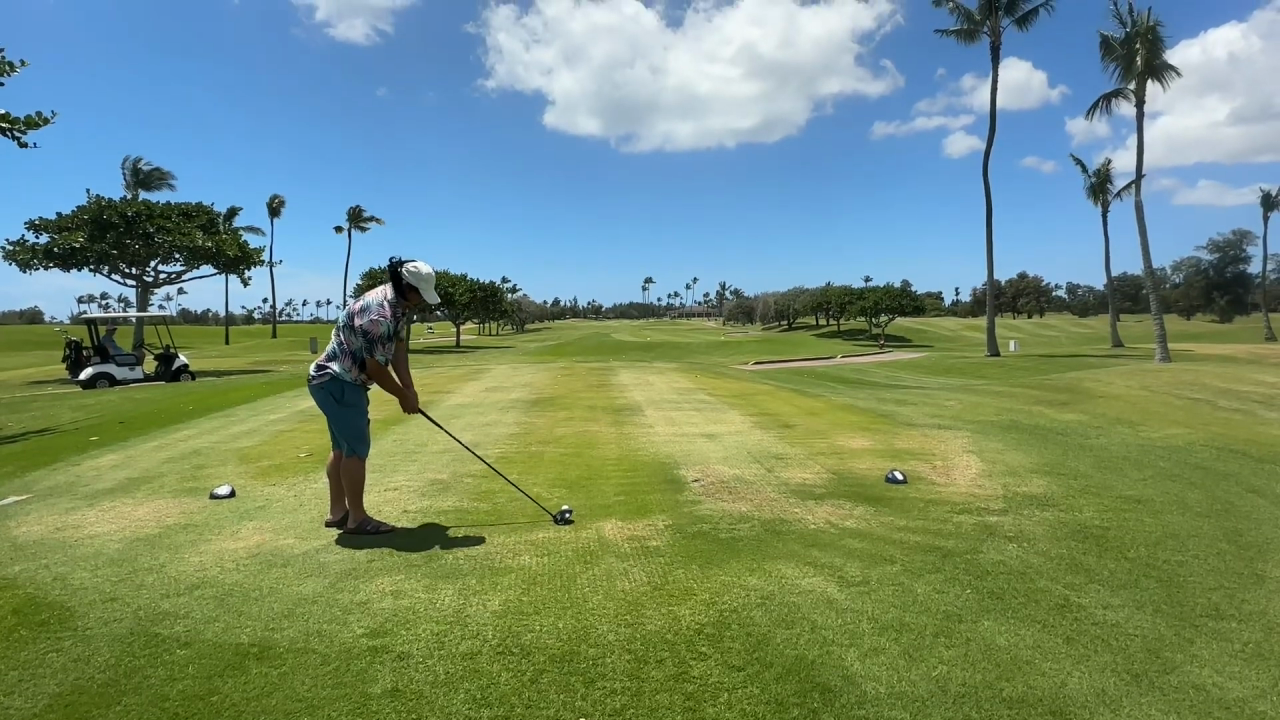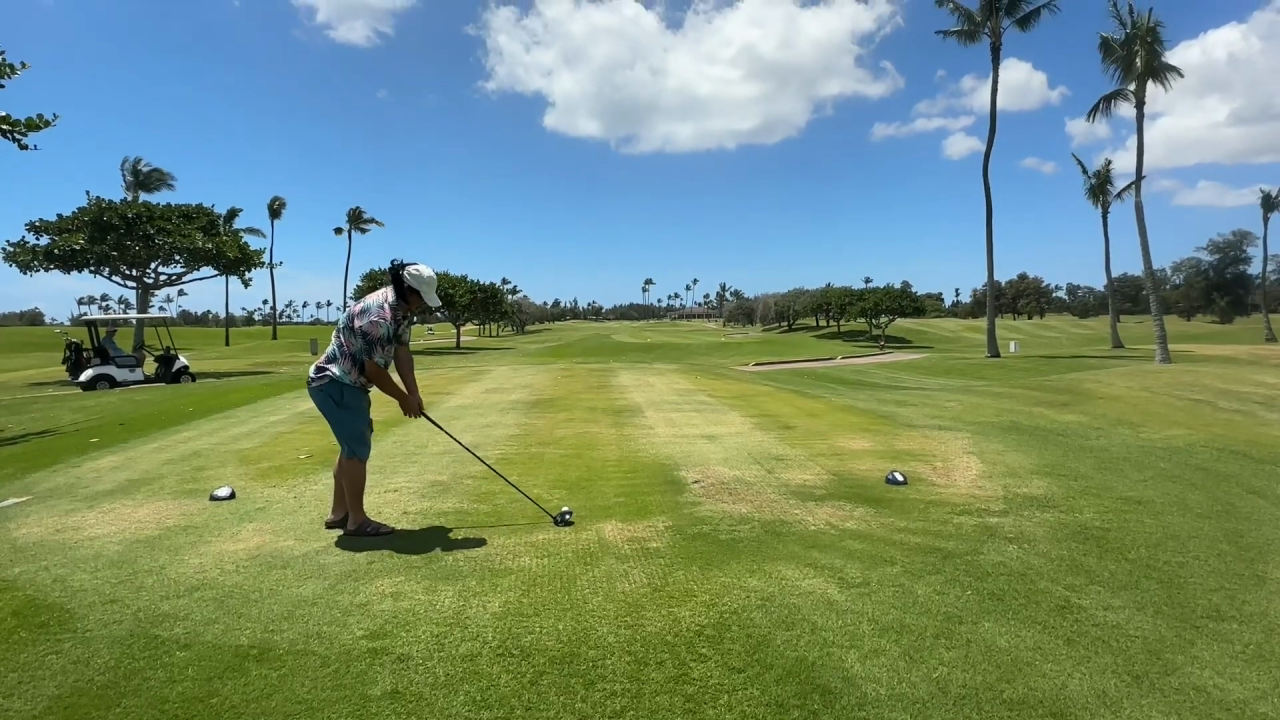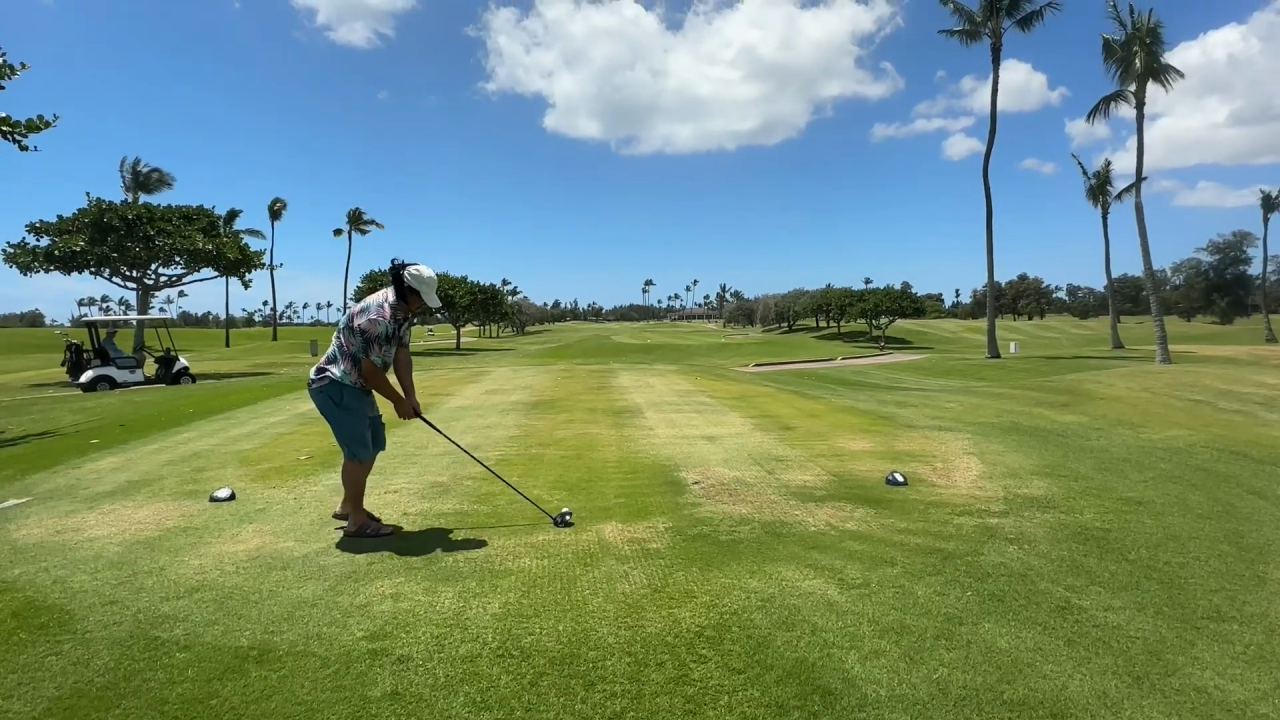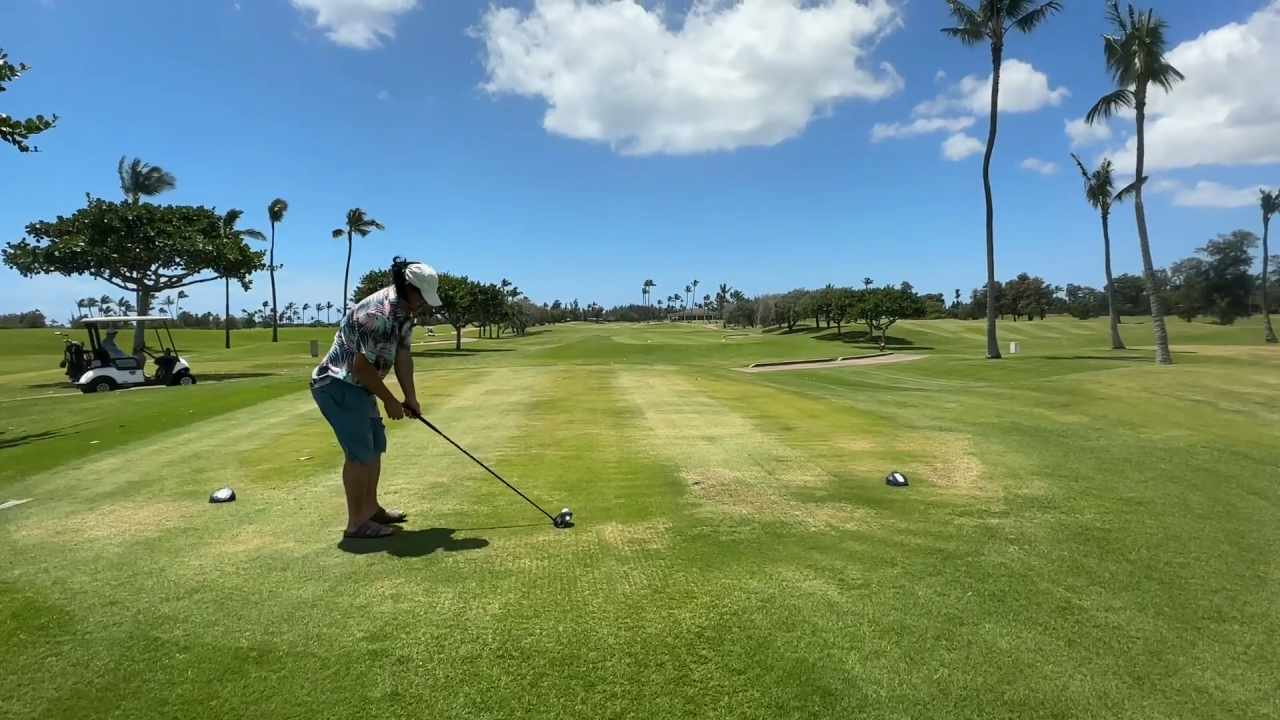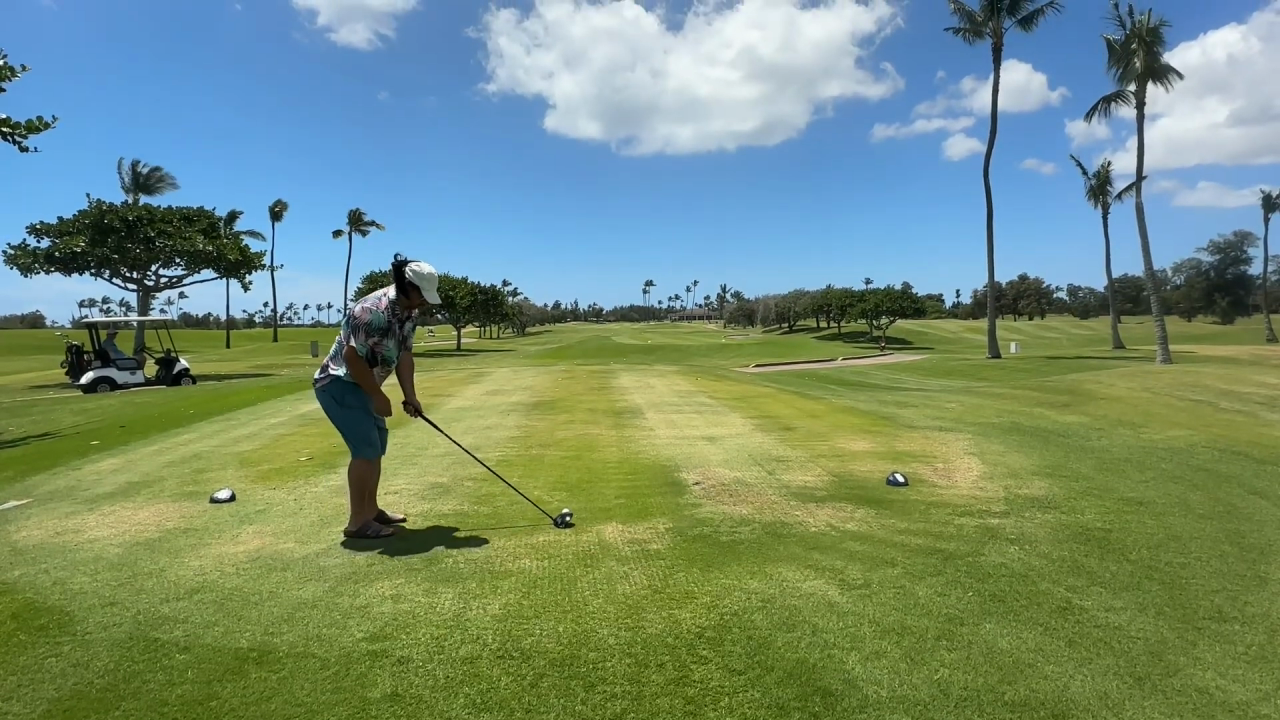
dt=0.2s
person 1, frame 1
left shoulder: (395, 304)
right shoulder: (378, 315)
left elbow: (398, 350)
right elbow: (376, 368)
left wrist: (410, 389)
right wrist: (404, 397)
left hip: (337, 379)
right hip: (337, 382)
left knee: (343, 447)
right knee: (356, 448)
left ankle: (338, 511)
right ankle: (356, 518)
person 1, frame 2
left shoulder: (401, 309)
right shoulder: (378, 317)
left elbow: (401, 353)
right elbow: (375, 371)
left wrist: (414, 394)
right wrist: (403, 399)
left hip: (343, 382)
right hip: (335, 384)
left knee: (351, 447)
right knee: (357, 449)
left ankle: (339, 512)
right ankle: (356, 520)
person 1, frame 3
left shoulder: (402, 311)
right shoulder: (377, 316)
left elbow: (401, 355)
right elbow: (371, 370)
left wrist: (411, 397)
right wrist: (398, 401)
left hip: (351, 385)
right hip: (335, 385)
left knee: (374, 443)
right knee: (358, 450)
left ankle: (348, 505)
right ankle: (356, 521)
person 1, frame 4
left shoulder: (405, 312)
right shoulder: (377, 314)
left elbow: (402, 356)
right elbow: (362, 366)
left wrist: (410, 398)
right wrist: (389, 401)
left hip: (355, 386)
right hip: (337, 385)
left knee: (374, 448)
right knee: (359, 452)
left ankle: (371, 509)
right ankle: (356, 522)
person 1, frame 5
left shoulder: (407, 312)
right shoulder: (373, 311)
left elbow: (403, 355)
right elbow: (352, 358)
left wrist: (410, 397)
right wrist: (378, 396)
left hip: (360, 386)
right hip: (339, 384)
left knee: (376, 448)
right knee: (365, 450)
left ankle: (371, 511)
right ankle: (357, 521)
